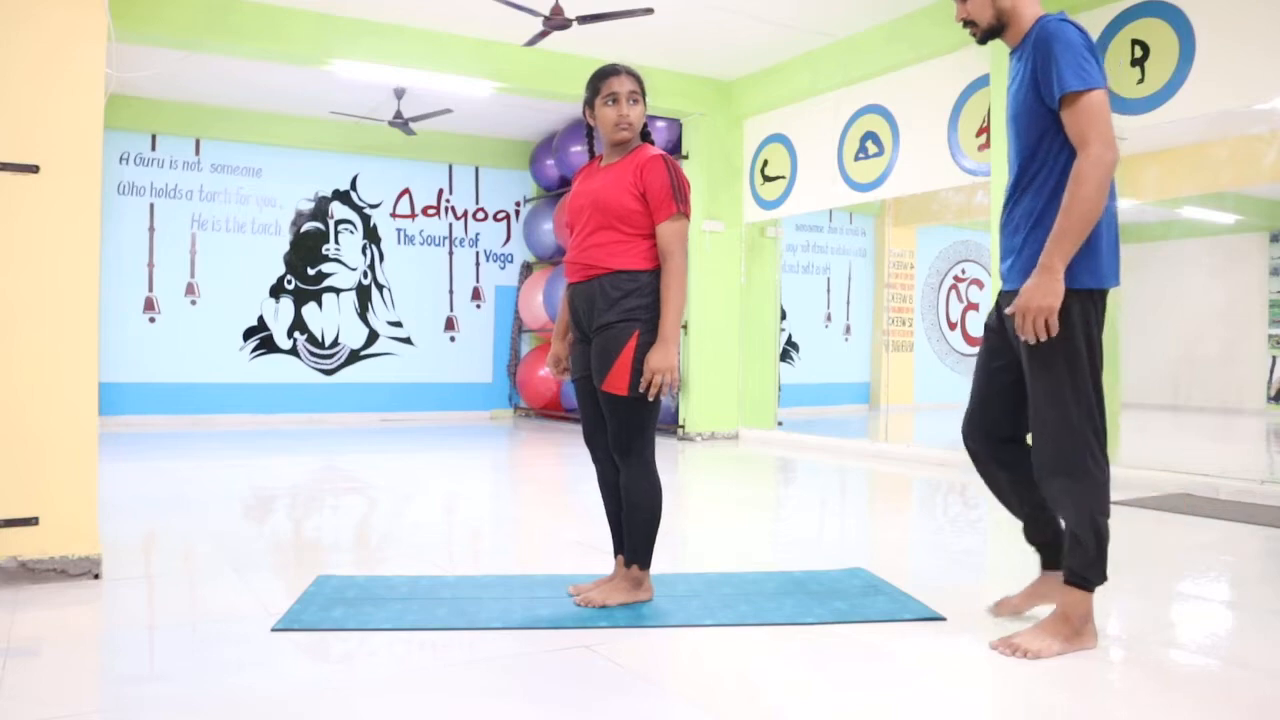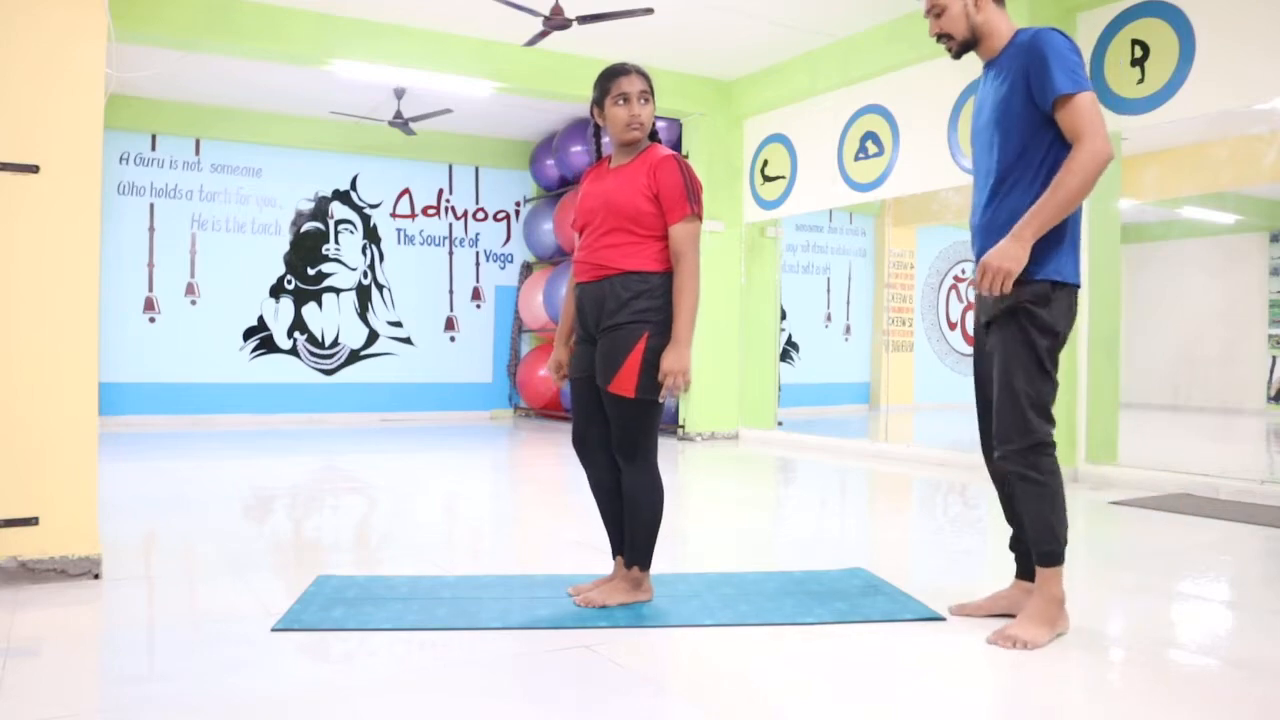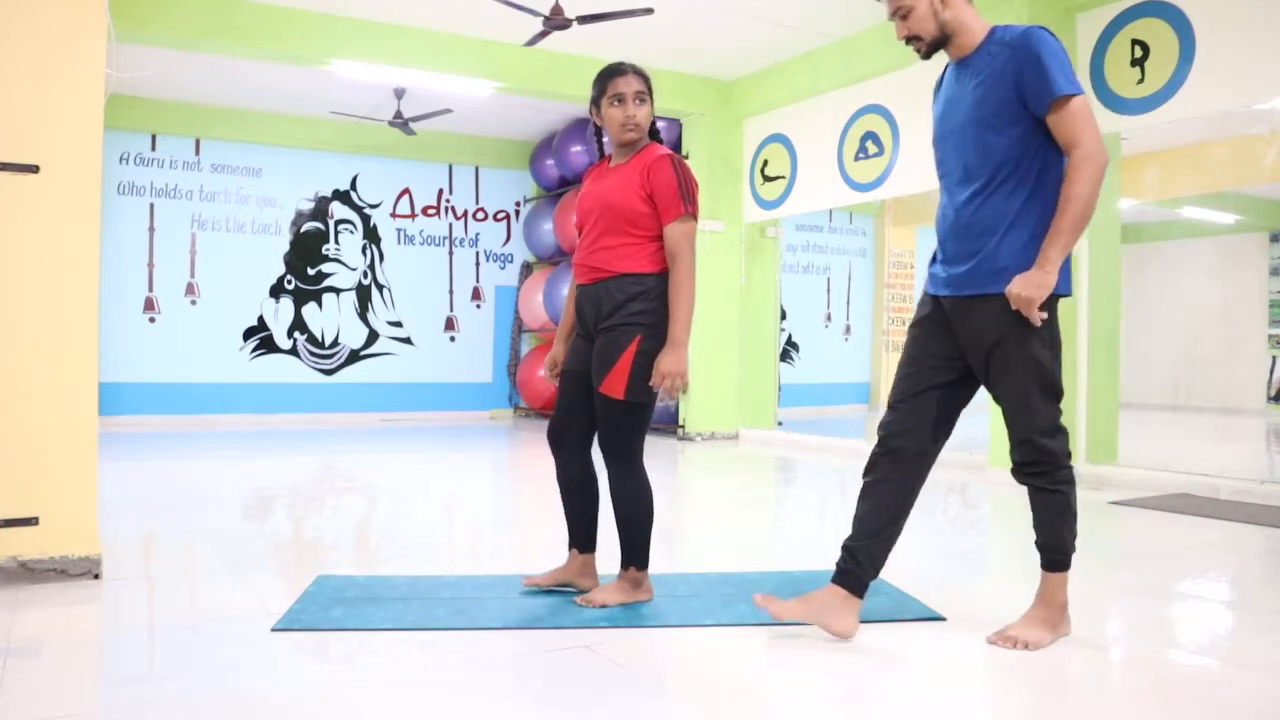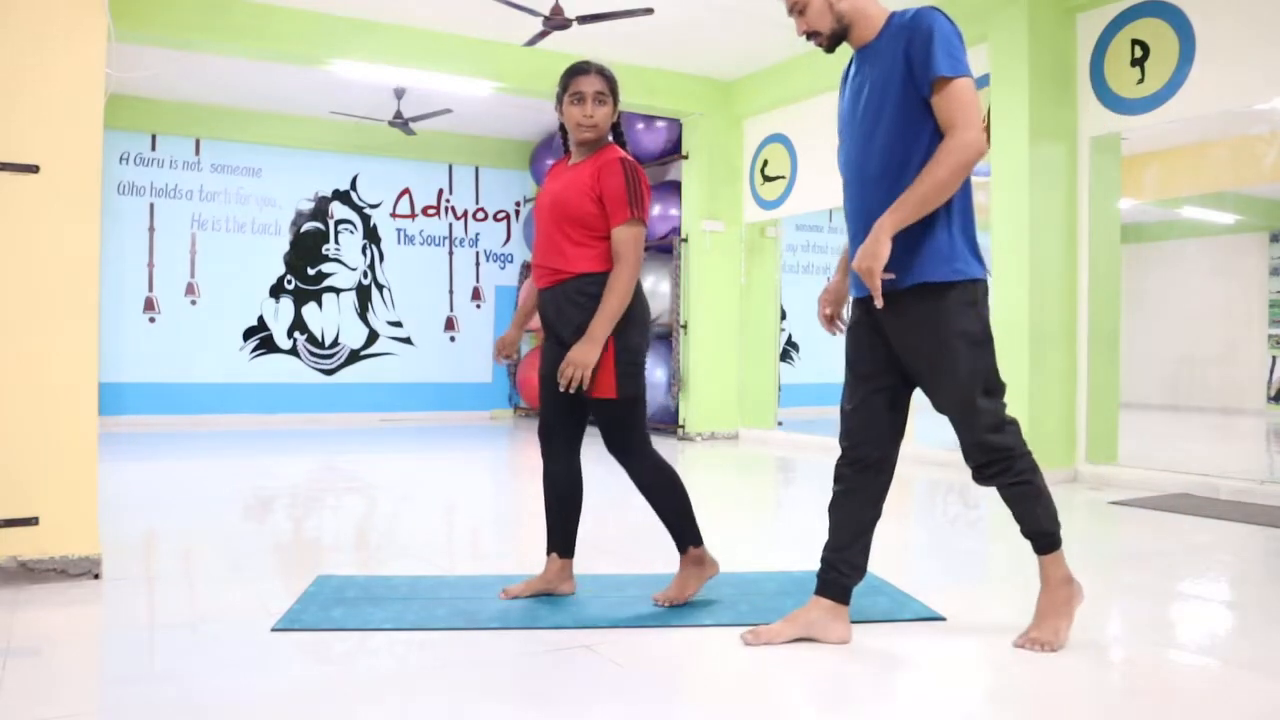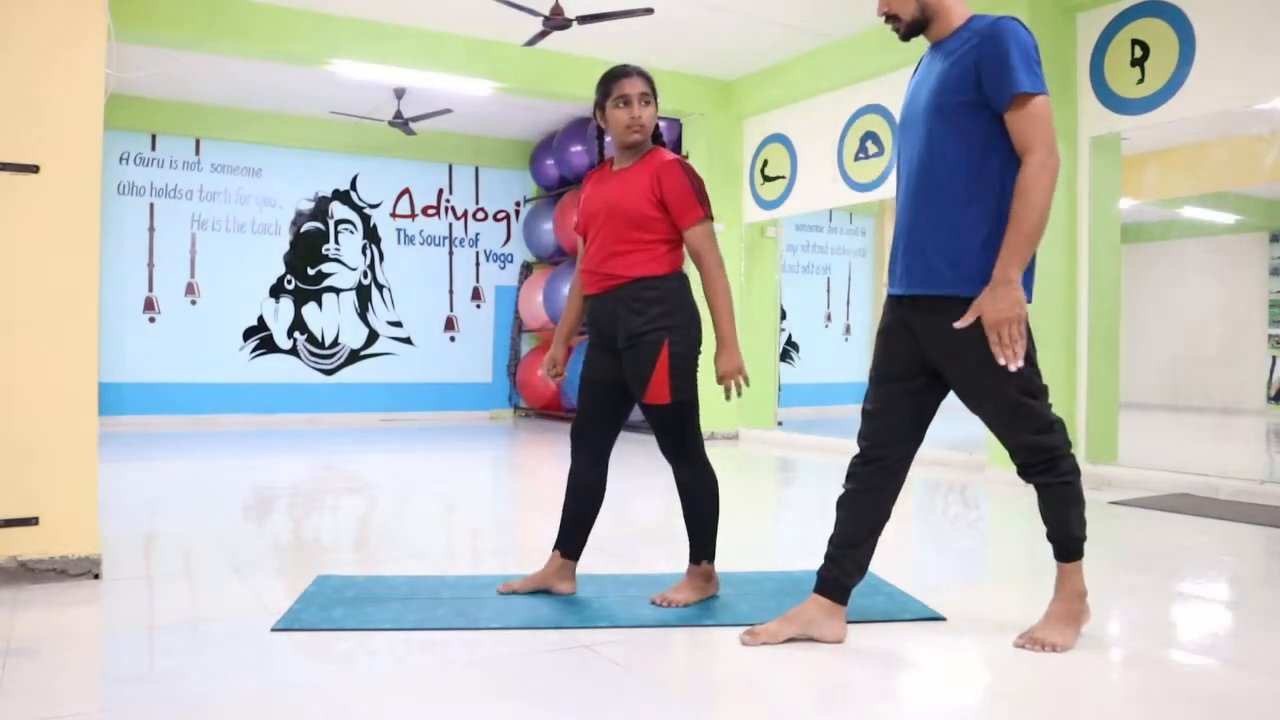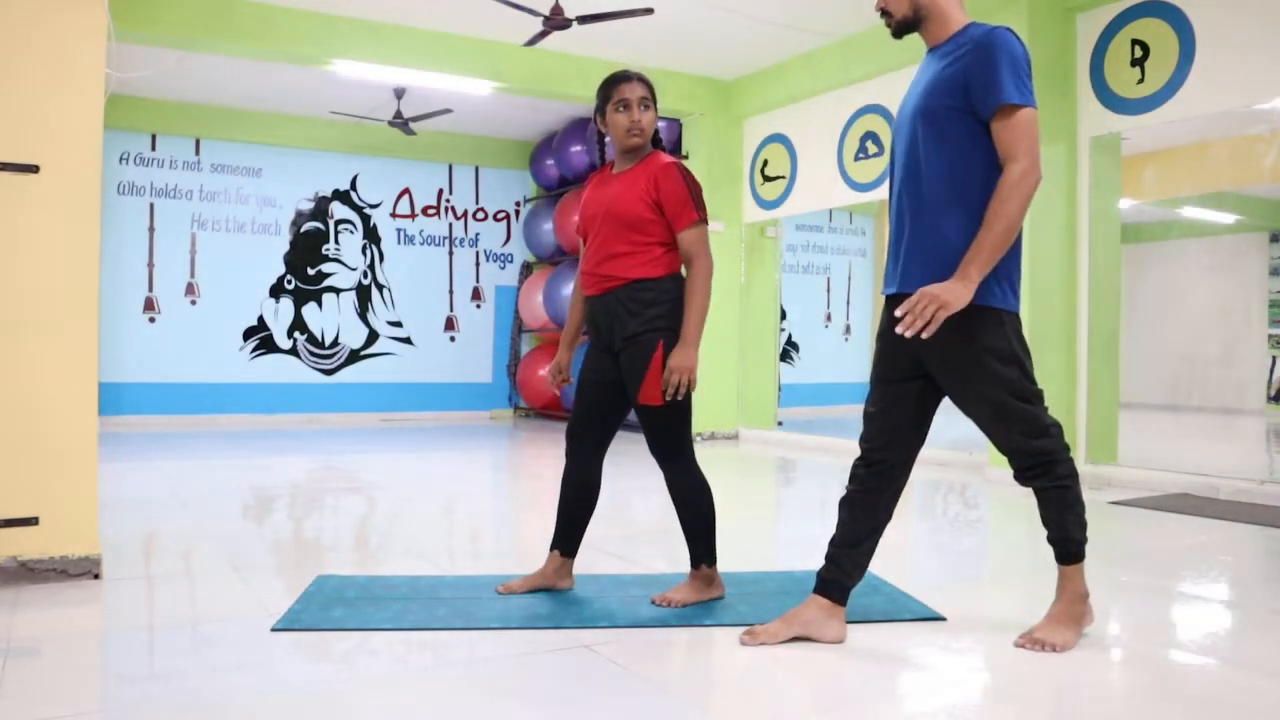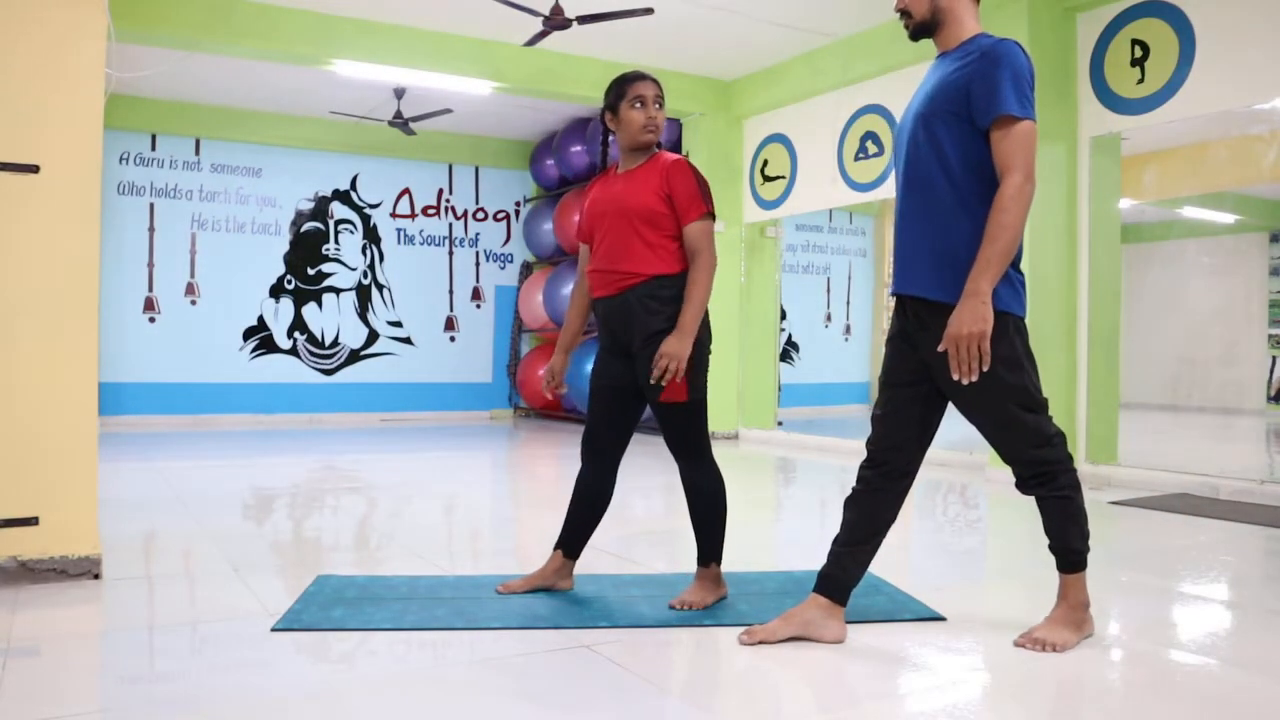
dt=0.7s
person 1, frame 1
right shoulder: (1023, 57)
left elbow: (1098, 154)
left wrist: (1050, 270)
left hip: (1059, 286)
right hip: (1020, 284)
left knee: (1066, 443)
right knee: (986, 431)
left ankle: (1075, 613)
right ankle: (1055, 567)
person 1, frame 2
right shoulder: (988, 80)
left elbow: (1095, 147)
left wrist: (1020, 240)
left hip: (1036, 282)
right hip: (995, 286)
left knee: (1023, 437)
right knee: (1002, 444)
left ankle: (1050, 600)
right ankle: (1026, 581)
person 1, frame 3
right shoulder: (947, 82)
left elbow: (1088, 154)
left wrist: (1046, 267)
left hip: (1012, 296)
right hip: (944, 293)
left knee: (1038, 448)
right knee: (900, 443)
left ankle: (1053, 602)
right ankle: (844, 594)
person 1, frame 4
right shoulder: (853, 72)
left elbow: (967, 140)
left wrist: (885, 230)
right wrist: (842, 275)
left hip: (938, 284)
right hip: (878, 292)
left knee: (986, 438)
right knee: (861, 450)
left ankle: (1058, 580)
right ankle: (830, 604)
person 1, frame 5
right shoulder: (928, 65)
left elbow: (1040, 160)
left wrist: (1007, 280)
left hip: (979, 299)
right hip: (912, 298)
left knee: (1037, 445)
right knee: (878, 450)
left ankle: (1071, 594)
right ankle: (828, 603)
person 1, frame 6
right shoulder: (931, 67)
left elbow: (1022, 171)
left wrist: (964, 279)
left hip: (970, 304)
right hip: (909, 301)
left knee: (1034, 448)
right knee: (879, 456)
left ankle: (1073, 596)
right ankle: (827, 605)
person 1, frame 7
left shoulder: (995, 60)
right shoulder: (939, 73)
left elbow: (1017, 183)
left wrist: (976, 296)
left hip: (974, 309)
right hip: (917, 309)
left knee: (1036, 456)
right knee: (886, 459)
left ankle: (1075, 601)
right ankle: (827, 605)
person 2, frame 1
left shoulder: (656, 166)
right shoulder: (585, 177)
left elbow: (674, 260)
left wrist: (667, 342)
right wrist: (561, 335)
left hip: (632, 313)
right hip: (588, 318)
left knee: (631, 450)
right knee: (601, 447)
left ankle: (637, 578)
right ankle: (621, 567)
person 2, frame 2
left shoulder: (667, 167)
right shoulder: (591, 179)
left elbow: (686, 262)
left wrist: (680, 344)
right wrist: (562, 339)
left hip: (639, 312)
right hip: (593, 318)
left knee: (633, 450)
right knee: (591, 446)
left ankle: (637, 579)
right ankle: (622, 565)
person 2, frame 3
left shoulder: (664, 166)
right shoulder: (594, 177)
left elbow: (682, 261)
left wrist: (676, 345)
right wrist: (563, 336)
left hip: (637, 314)
right hip: (593, 317)
left knee: (620, 449)
right knee: (566, 437)
left ankle: (635, 578)
right ankle: (581, 562)
person 2, frame 4
left shoulder: (618, 167)
right shoulder: (556, 173)
left elbow: (628, 262)
left wrist: (594, 340)
right wrist: (518, 323)
left hip: (608, 317)
right hip: (562, 320)
left knee: (628, 445)
right knee: (556, 444)
left ankle: (696, 558)
right ankle: (558, 568)
person 2, frame 5
left shoulder: (670, 170)
right shoulder: (593, 183)
left elbow: (708, 259)
left wrist: (727, 344)
right wrist: (560, 340)
left hip: (658, 318)
right hip: (606, 325)
left knee: (681, 447)
right knee: (587, 444)
left ankle: (703, 573)
right ankle: (561, 567)
person 2, frame 6
left shoulder: (668, 174)
right shoulder: (595, 185)
left elbow: (699, 262)
left wrist: (688, 345)
right wrist: (566, 344)
left hip: (654, 321)
right hip: (607, 328)
left knee: (671, 450)
right knee: (582, 443)
left ankle: (705, 576)
right ankle: (558, 565)
person 2, frame 7
left shoulder: (676, 171)
right shoulder: (597, 189)
left elbow: (703, 256)
right elbow: (587, 275)
left wrist: (685, 333)
right wrist: (562, 350)
left hip: (664, 320)
right hip: (615, 330)
left knee: (690, 449)
right knee: (598, 449)
left ankle: (710, 576)
right ankle: (560, 565)
